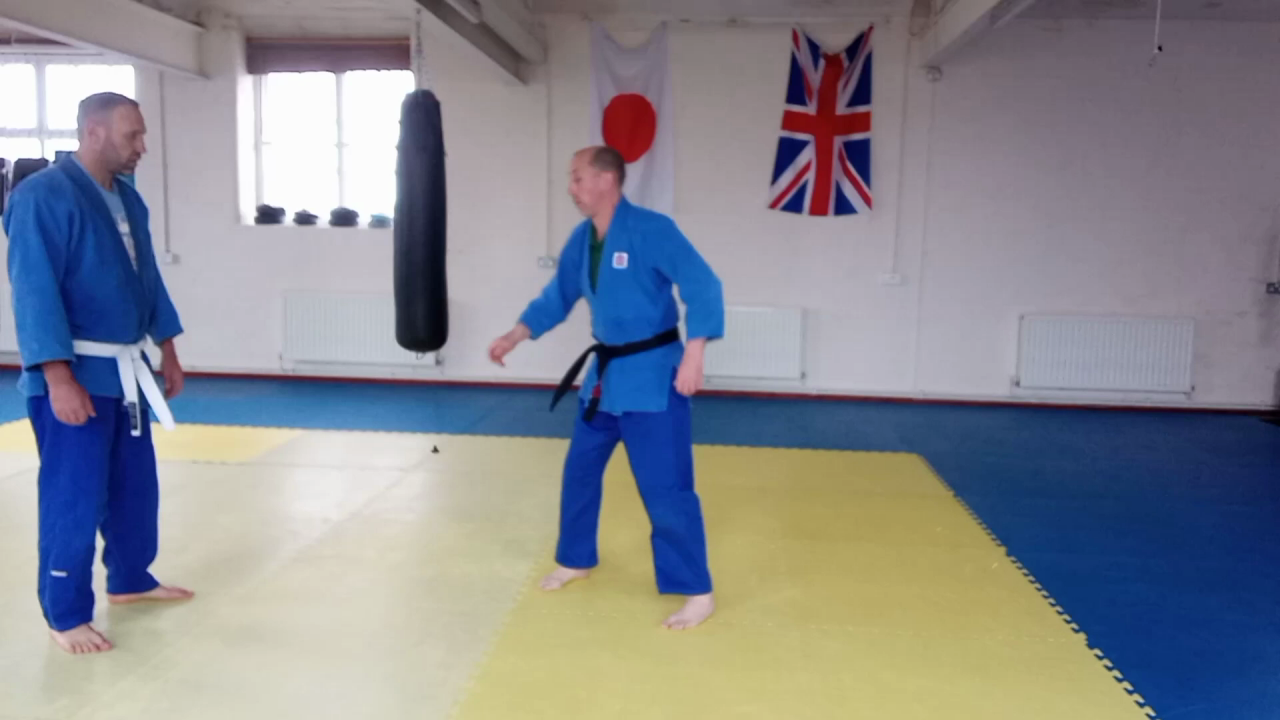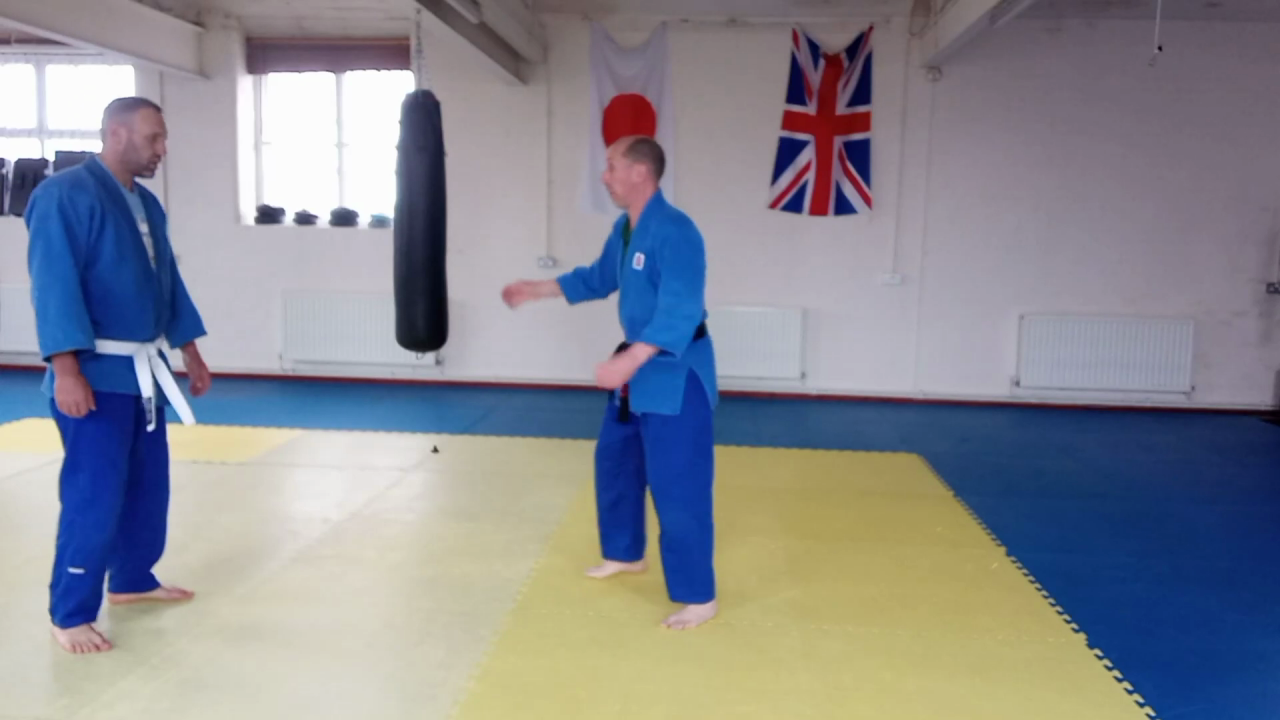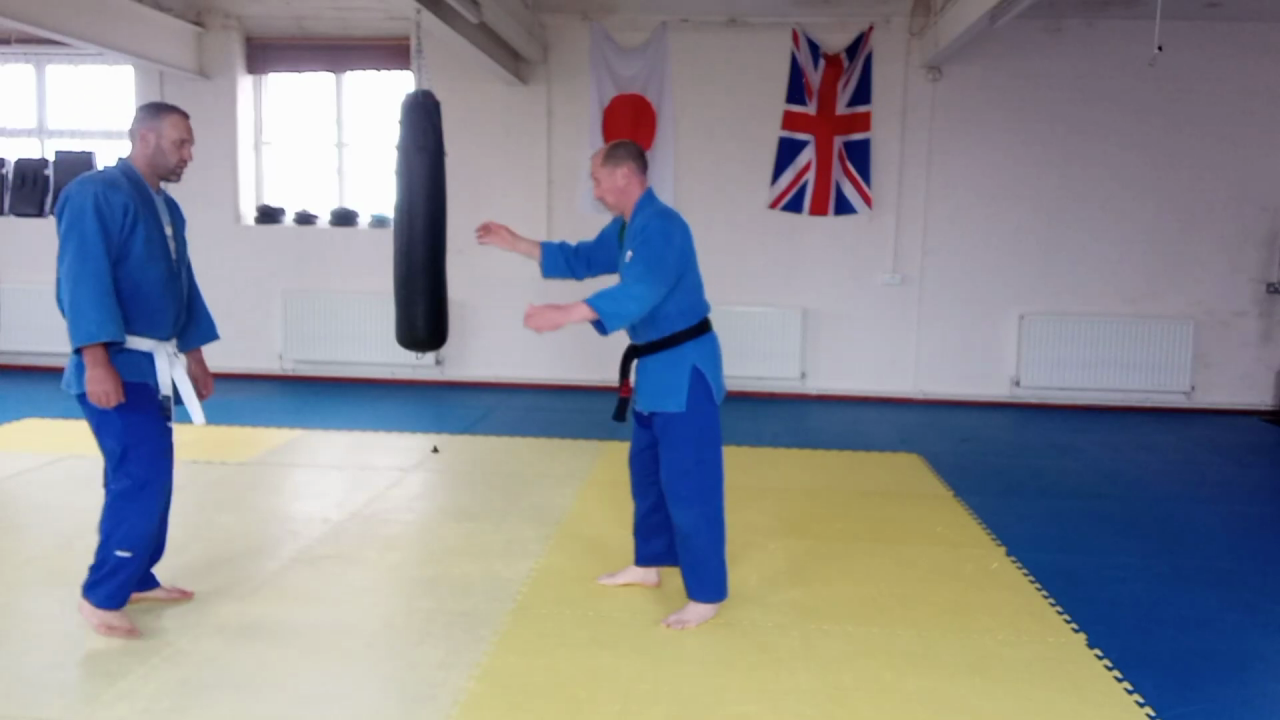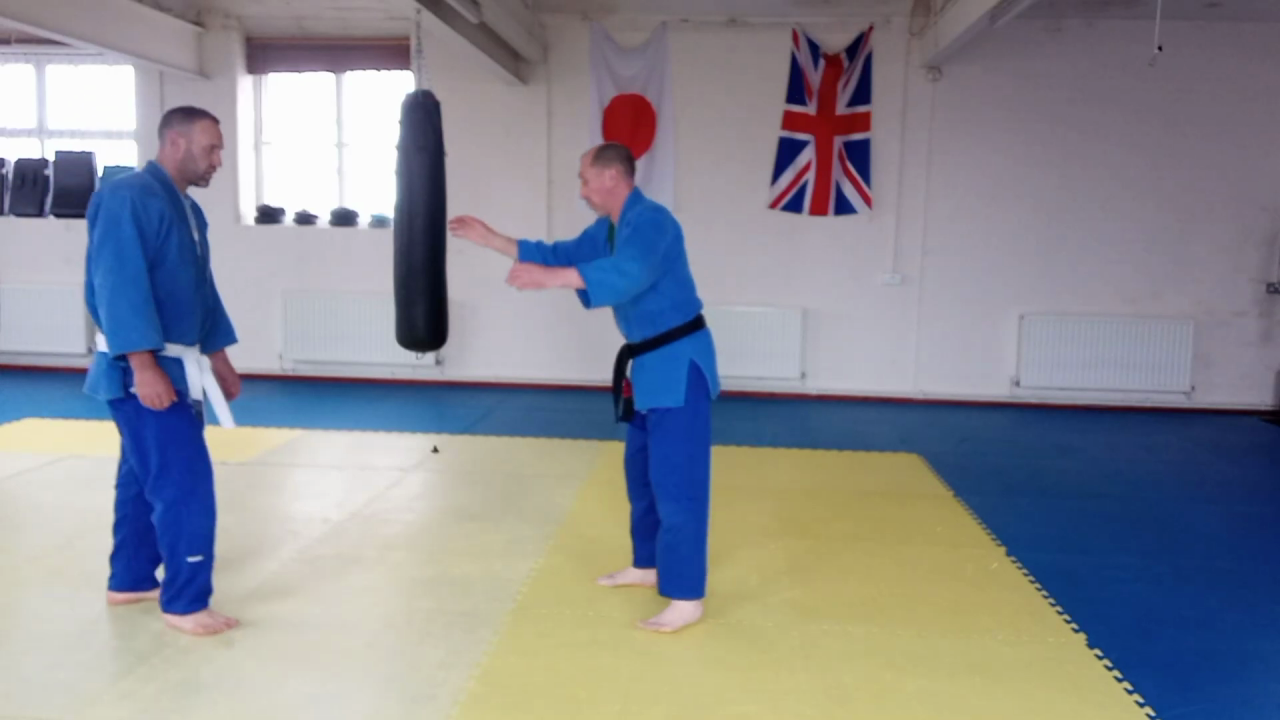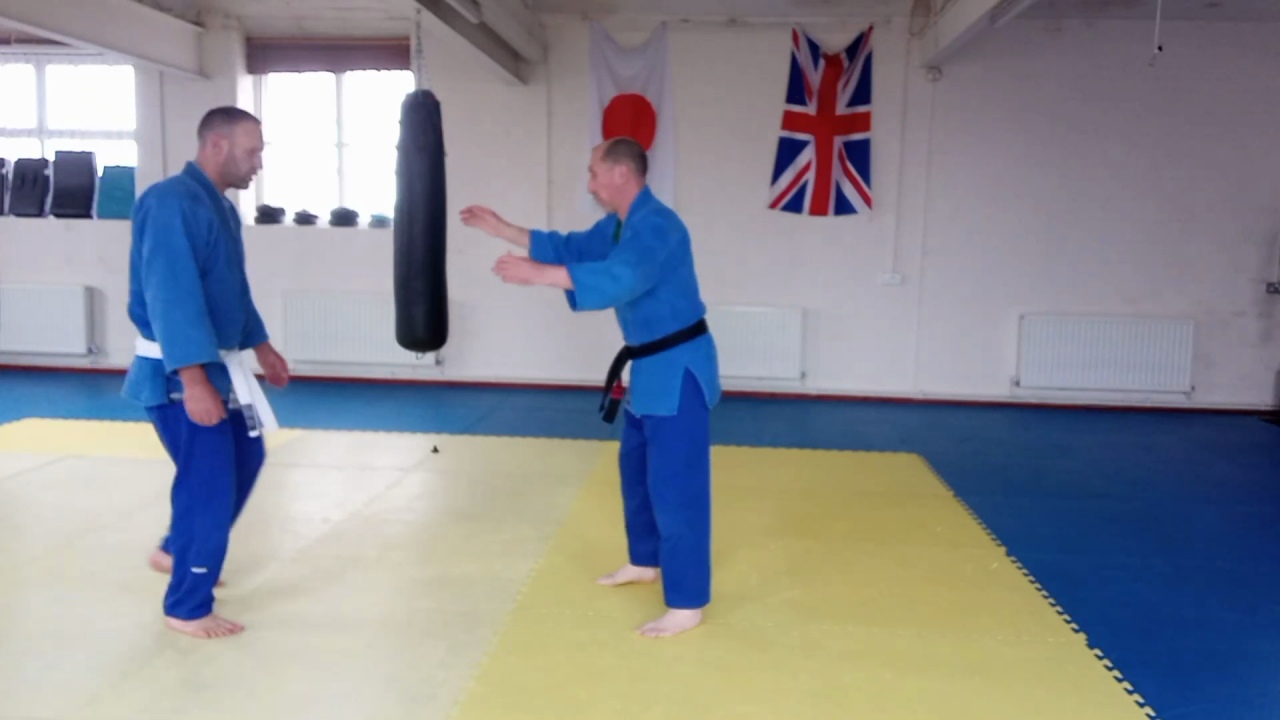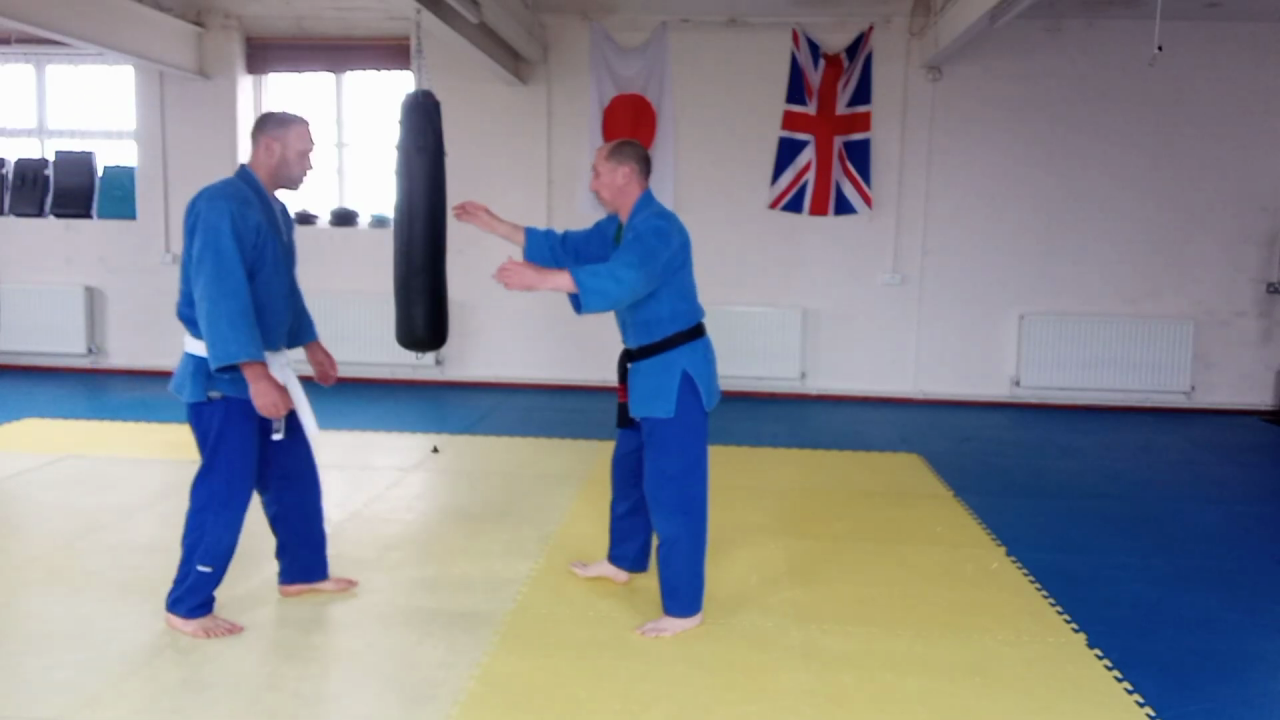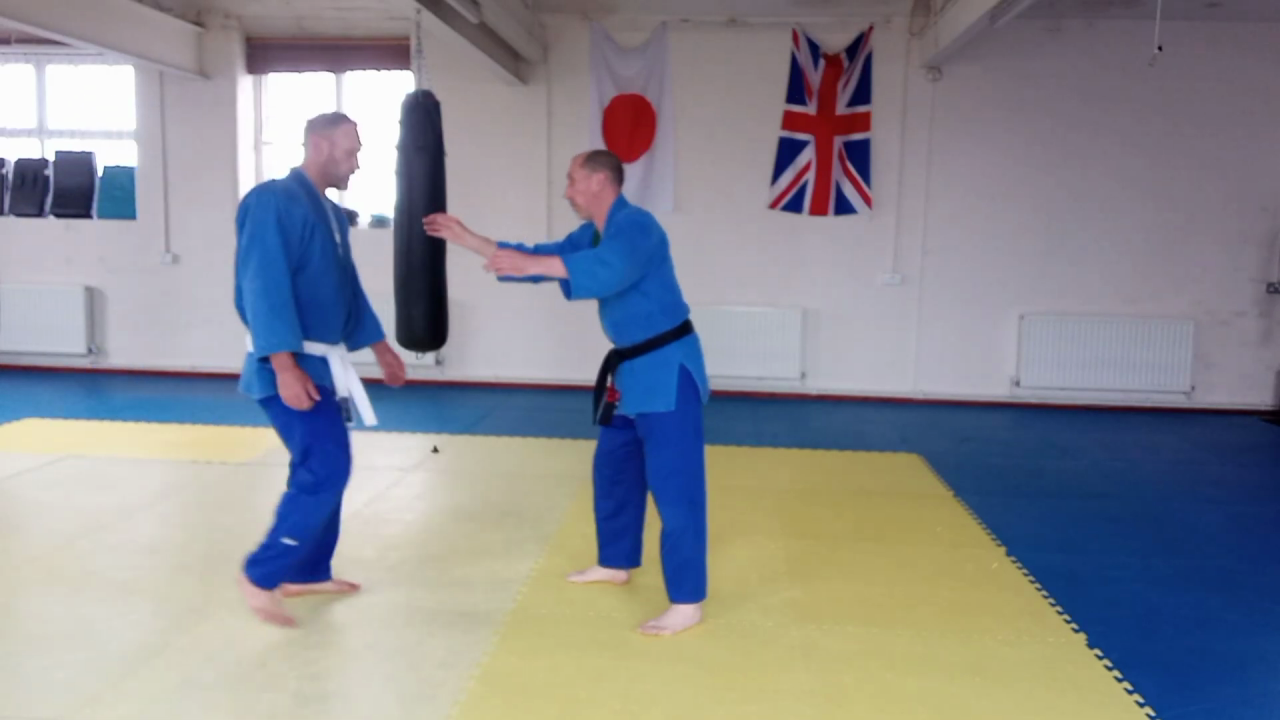
dt=0.3s
person 1, frame 1
left shoulder: (127, 198)
left elbow: (147, 278)
left wrist: (166, 350)
right wrist: (58, 377)
left hip: (123, 368)
right hip: (73, 373)
left knee: (136, 482)
right knee: (74, 495)
left ankle: (131, 580)
right ankle: (66, 615)
person 1, frame 2
left shoulder: (145, 202)
right shoulder: (64, 195)
left elbow: (167, 282)
right elbow: (55, 287)
left wrist: (190, 351)
right wrist: (66, 370)
left hip: (141, 367)
right hip: (93, 372)
left knee: (147, 482)
right knee: (94, 493)
left ankle: (132, 580)
right ankle: (70, 613)
person 1, frame 3
left shoulder: (166, 207)
right shoulder: (96, 194)
left elbow: (182, 285)
right elbow: (84, 281)
left wrist: (194, 357)
right wrist: (97, 361)
left hip: (153, 362)
right hip: (112, 364)
left knee: (140, 475)
right knee: (144, 475)
left ankle: (134, 578)
right ankle: (103, 594)
person 1, frame 4
left shoulder: (188, 209)
right shoulder: (127, 198)
left elbow: (201, 291)
right elbow: (120, 289)
left wrist: (218, 358)
right wrist: (144, 366)
left hip: (176, 364)
right hip: (142, 369)
left knee: (145, 477)
right knee: (184, 480)
left ankle: (130, 579)
right ankle: (184, 601)
person 1, frame 5
left shoulder: (219, 206)
right shoulder: (172, 204)
right elbow: (173, 298)
left wrist: (261, 346)
right wrist: (194, 380)
left hip: (214, 365)
right hip: (179, 373)
left knee: (243, 461)
right knee: (208, 485)
left ankle: (178, 550)
right ankle: (186, 606)
person 1, frame 6
left shoulder: (274, 210)
right shoulder: (222, 205)
right elbow: (221, 298)
left wrist: (311, 345)
right wrist: (255, 376)
left hip: (263, 368)
right hip: (225, 375)
left knee: (293, 472)
right knee: (225, 488)
left ankle: (303, 572)
right ankle: (188, 605)
person 1, frame 7
left shoulder: (331, 213)
right shoulder: (271, 203)
left elbow: (347, 288)
right elbow: (265, 290)
left wrist: (379, 346)
right wrist: (285, 366)
left hip: (321, 361)
right hip: (290, 366)
left knee: (320, 469)
right knee: (325, 470)
left ankle: (304, 570)
right ankle: (265, 574)
person 2, frame 1
left shoulder: (652, 230)
right shoulder: (582, 239)
left elbow: (704, 289)
right elbow: (558, 296)
left wrist: (693, 355)
right wrist: (514, 335)
left hip: (654, 371)
right hip: (607, 370)
left knee: (664, 484)
right knee: (580, 468)
left ankle: (697, 592)
right ankle: (574, 560)
person 2, frame 2
left shoulder: (675, 232)
right shoulder: (625, 228)
left elbow: (681, 309)
right elbow: (601, 277)
left wrist: (630, 359)
right wrist: (538, 289)
left hip: (675, 372)
right hip: (641, 367)
left knee: (677, 485)
right knee: (614, 460)
left ankle: (699, 597)
right ankle: (625, 553)
person 2, frame 3
left shoulder: (661, 226)
right shoulder: (624, 229)
left elbow: (636, 296)
right elbow: (583, 258)
left wrist: (565, 315)
right wrist: (517, 243)
left hip: (685, 367)
right hip: (656, 365)
left knee: (689, 482)
right knee: (648, 470)
left ankle: (706, 594)
right ankle: (649, 563)
person 2, frame 4
left shoulder: (651, 221)
right shoulder: (607, 229)
left elbow: (625, 274)
right elbow: (560, 254)
left wrist: (549, 278)
right wrist: (490, 238)
left hip: (679, 363)
right hip: (650, 363)
left knee: (676, 479)
right knee: (642, 470)
left ankle: (685, 596)
right ankle: (647, 565)
person 2, frame 5
left shoulder: (655, 225)
right shoulder: (618, 224)
left elbow: (616, 279)
right elbow: (572, 248)
left wrist: (539, 274)
right wrist: (501, 229)
left hip: (678, 368)
right hip: (653, 365)
left knee: (675, 484)
right knee: (637, 468)
left ankle: (686, 604)
right ankle: (645, 560)
person 2, frame 6
left shoulder: (657, 227)
right shoulder: (618, 226)
left elbow: (623, 281)
right elbow: (567, 247)
left wrist: (542, 280)
right wrist: (495, 225)
left hip: (676, 370)
right hip: (651, 368)
left knee: (672, 487)
right knee: (630, 470)
left ankle: (683, 609)
right ankle: (622, 561)
person 2, frame 7
left shoulder: (635, 226)
right shoulder: (591, 234)
left elbow: (609, 270)
right elbow: (542, 256)
left wrist: (531, 265)
right wrist: (466, 238)
left hip: (668, 367)
right hip: (633, 368)
left knee: (674, 483)
right knee: (613, 467)
left ankle: (688, 602)
right ankle: (616, 562)
